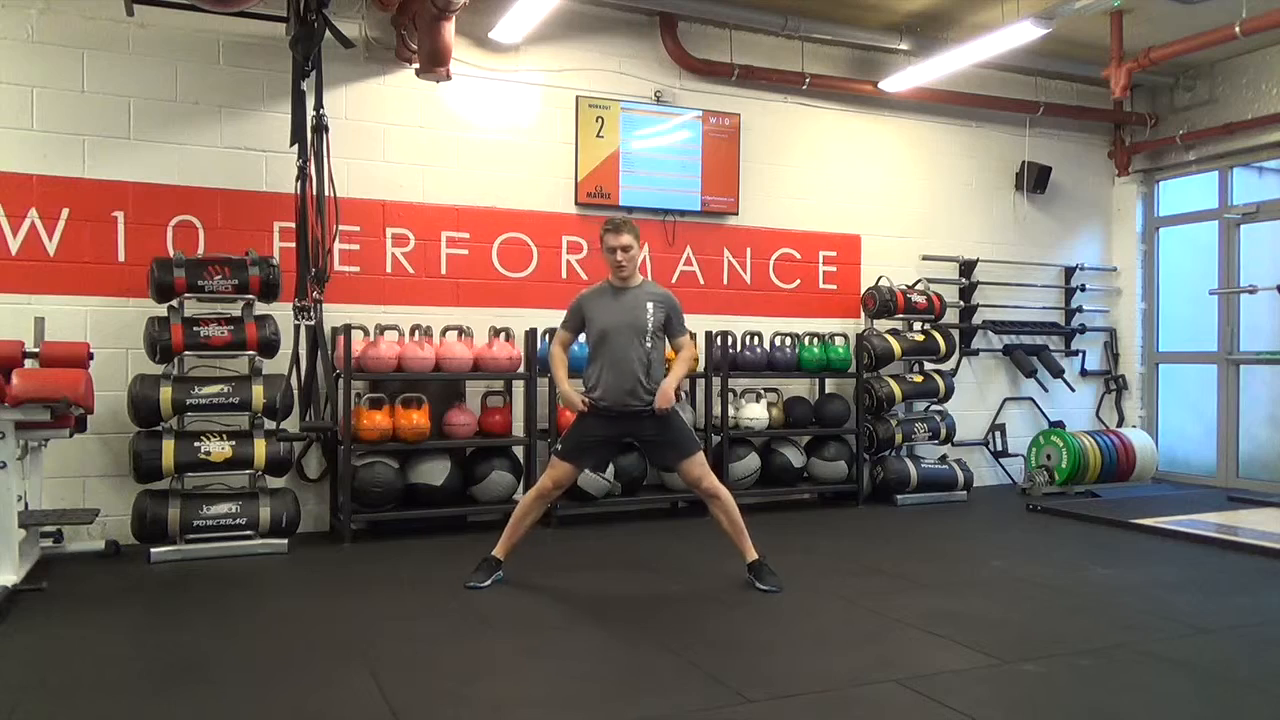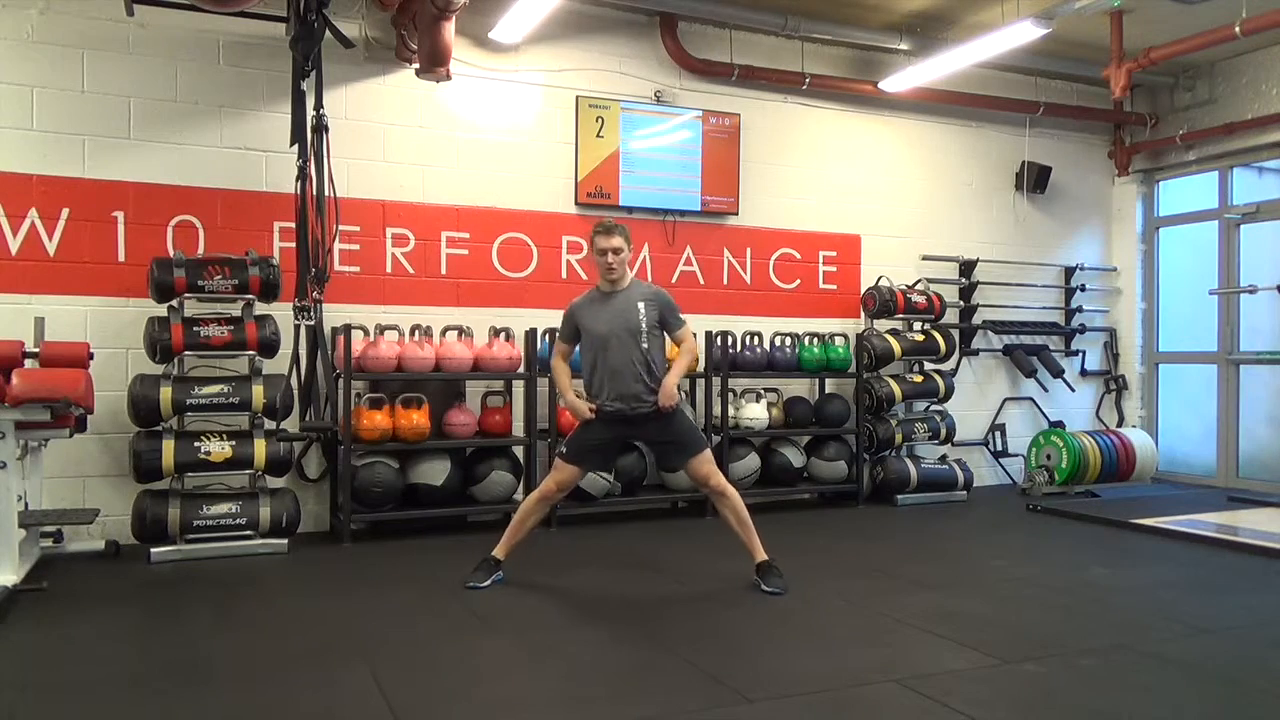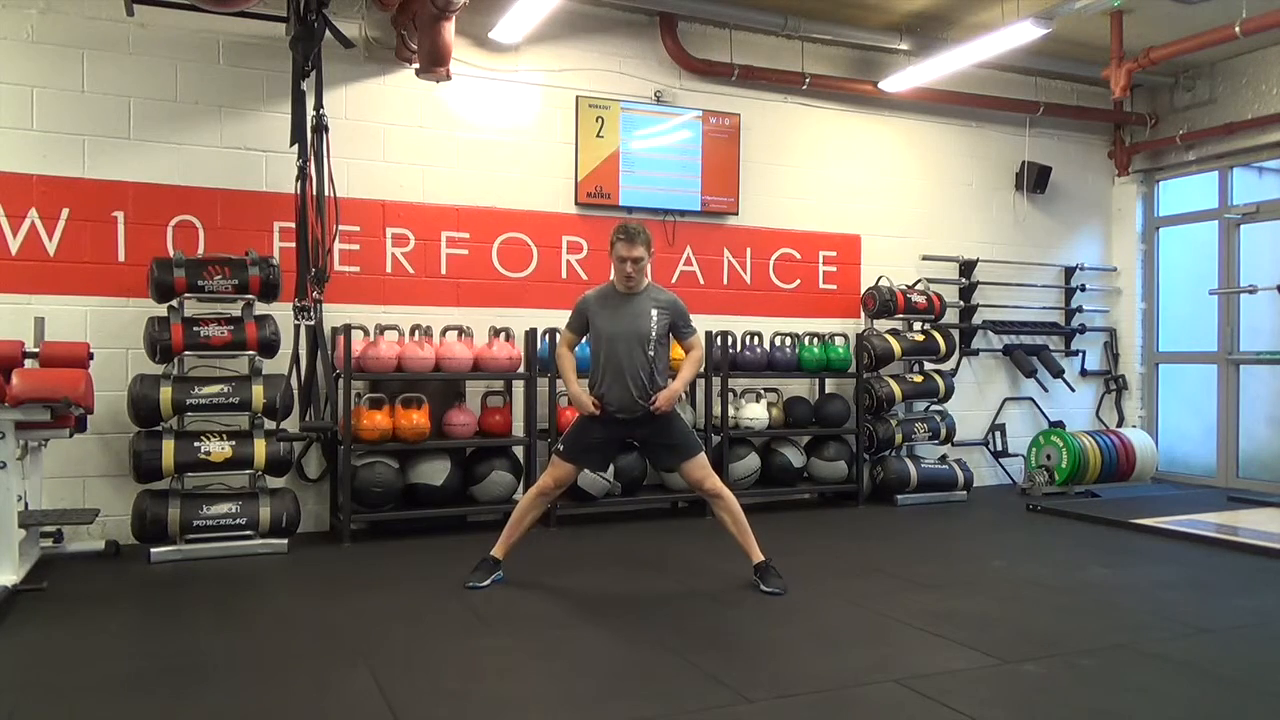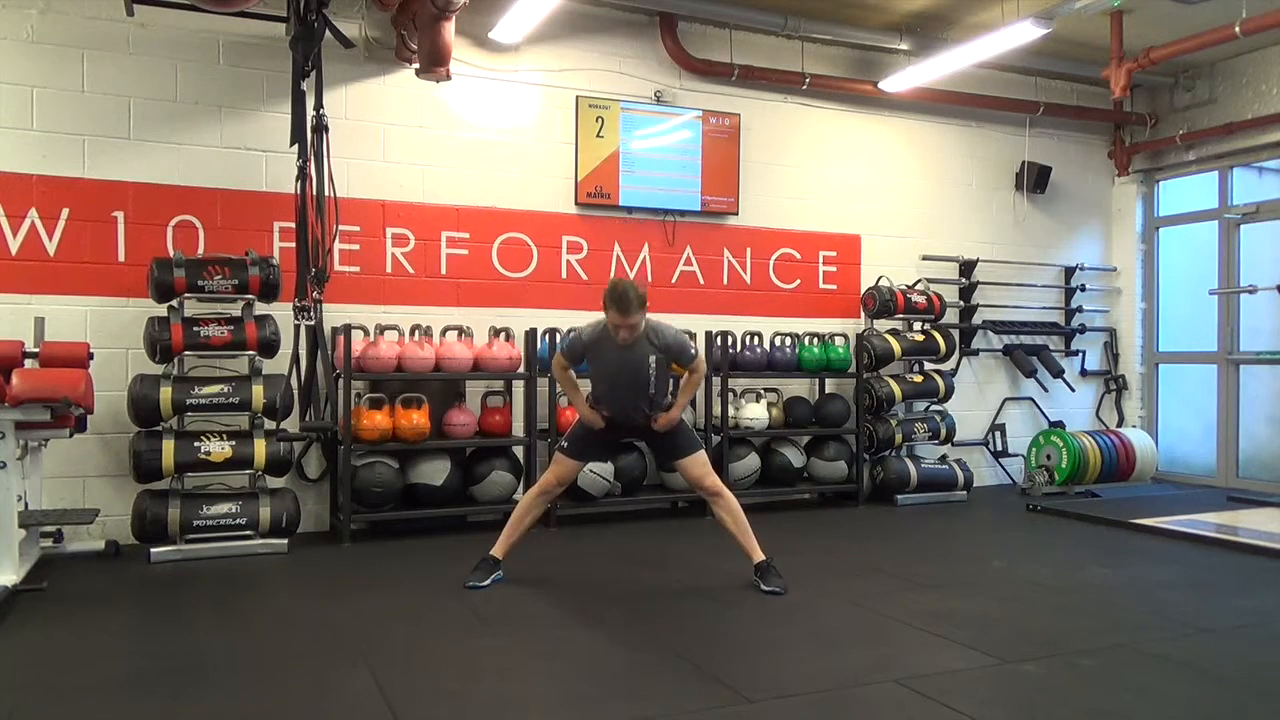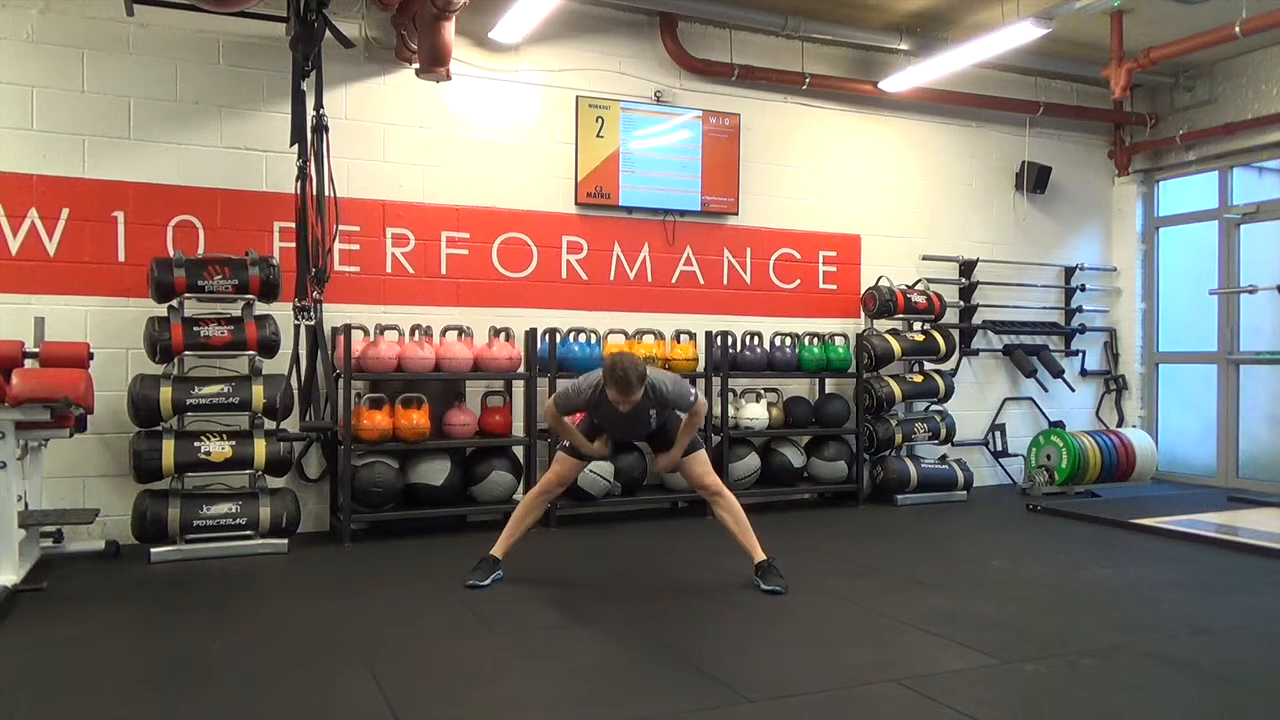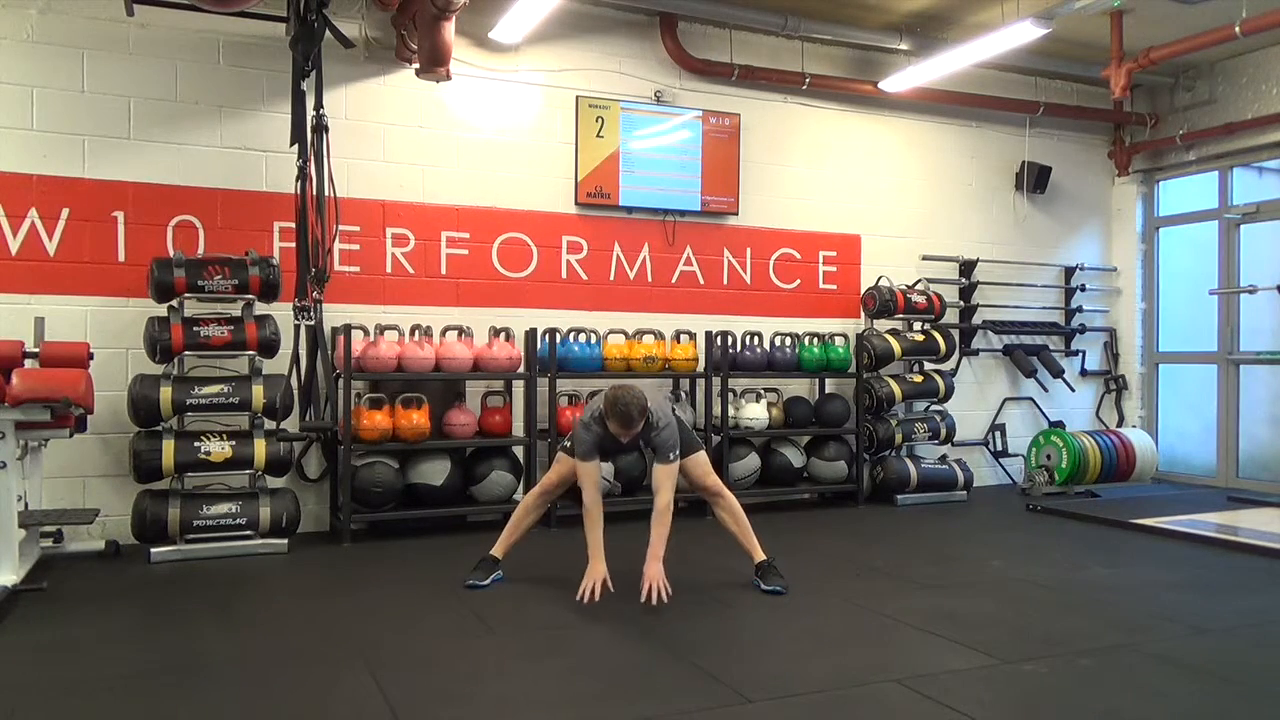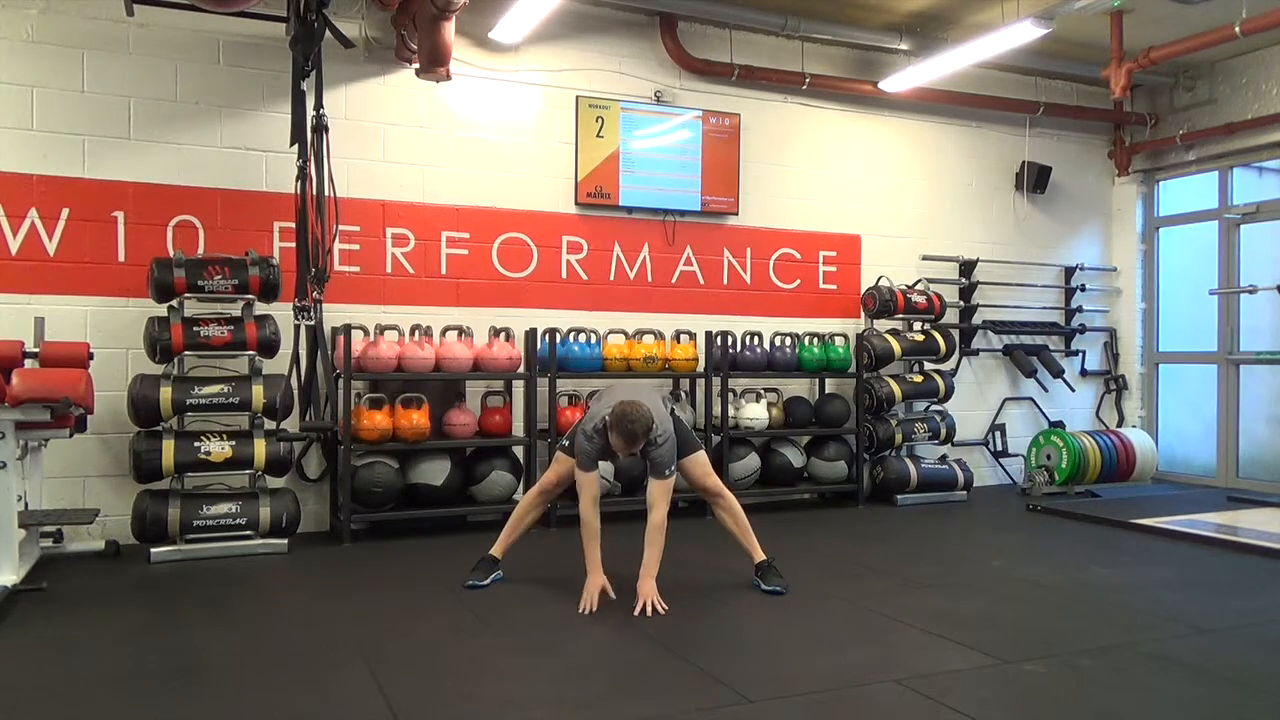
dt=0.5s
person 1, frame 1
left shoulder: (662, 299)
right shoulder: (587, 301)
left elbow: (686, 350)
right elbow: (558, 346)
left wrist: (670, 383)
right wrist: (565, 388)
left hip: (653, 412)
right hip: (600, 412)
left knee: (707, 485)
right knee: (548, 486)
left ankle: (754, 562)
right ankle: (495, 561)
person 1, frame 2
left shoulder: (654, 296)
right shoulder: (579, 308)
left elbow: (688, 342)
right elbow: (559, 357)
left wrist: (673, 377)
right wrist: (570, 398)
left hip: (658, 412)
right hip: (604, 415)
left knee: (715, 483)
right knee: (552, 488)
left ankle: (763, 563)
right ankle: (495, 560)
person 1, frame 3
left shoulder: (668, 303)
right shoulder: (591, 302)
left elbow: (696, 350)
right elbow: (564, 346)
left wrist: (676, 387)
right wrist: (575, 389)
left hip: (655, 415)
right hip: (602, 415)
left knee: (710, 486)
right knee: (548, 486)
left ankle: (761, 564)
right ankle: (494, 560)
person 1, frame 4
left shoulder: (667, 337)
right shoulder: (587, 337)
left elbow: (698, 368)
right elbow: (559, 366)
left wrist: (675, 412)
right wrist: (583, 409)
left hip: (658, 418)
right hip: (603, 418)
left knee: (710, 486)
right knee: (550, 484)
left ankle: (761, 563)
right ankle: (494, 559)
person 1, frame 5
left shoulder: (665, 387)
right shoulder: (585, 389)
left elbow: (699, 408)
right elbow: (551, 412)
left wrist: (675, 452)
right wrist: (585, 446)
left hip: (659, 425)
right hip: (602, 428)
left knee: (711, 486)
right knee: (549, 484)
left ankle: (762, 563)
right ankle: (493, 559)
person 1, frame 6
left shoulder: (662, 423)
right shoulder: (590, 423)
left elbow: (664, 496)
right elbow: (591, 495)
left wrist: (655, 560)
right wrist: (595, 561)
left hip: (656, 419)
right hip: (604, 422)
left knee: (712, 486)
right knee: (549, 485)
left ankle: (762, 563)
right ankle: (493, 559)
person 1, frame 7
left shoulder: (661, 435)
right shoulder: (591, 430)
left elbow: (658, 511)
right elbow: (589, 505)
left wrist: (648, 578)
right wrist: (594, 573)
left hip: (661, 412)
right hip: (604, 416)
left knee: (712, 487)
right knee: (549, 484)
left ankle: (763, 564)
right ankle: (492, 560)
